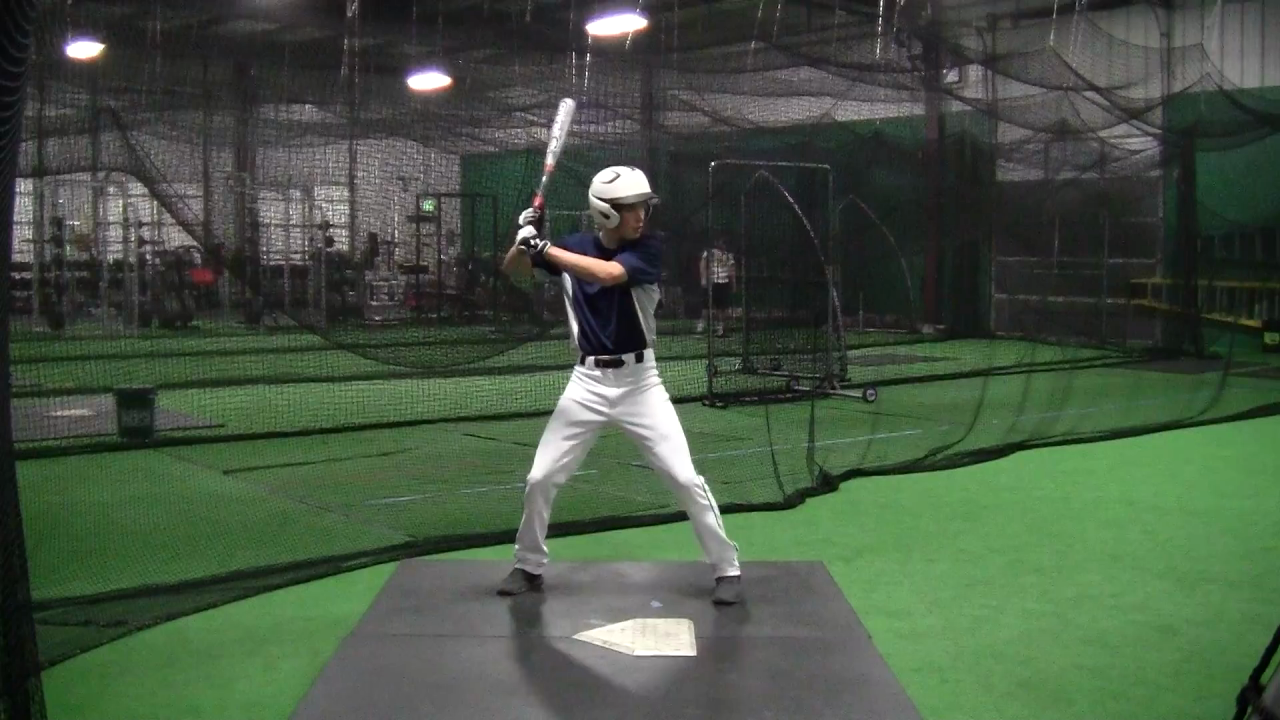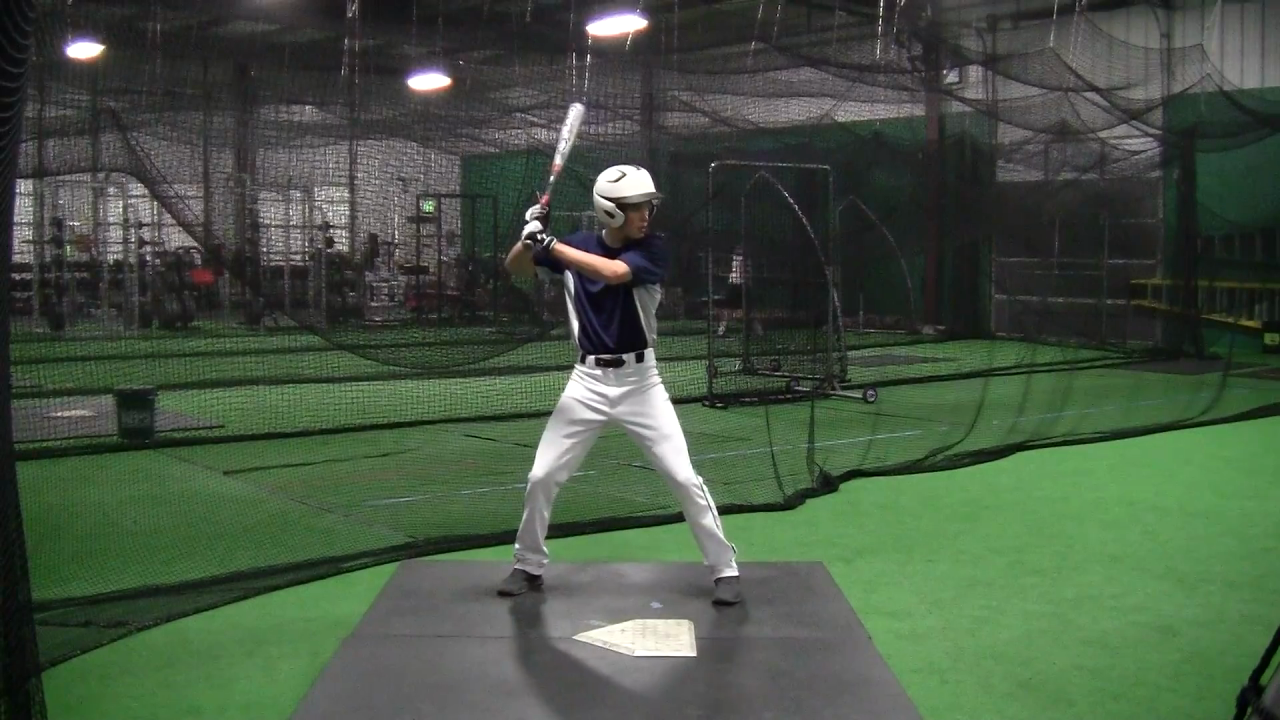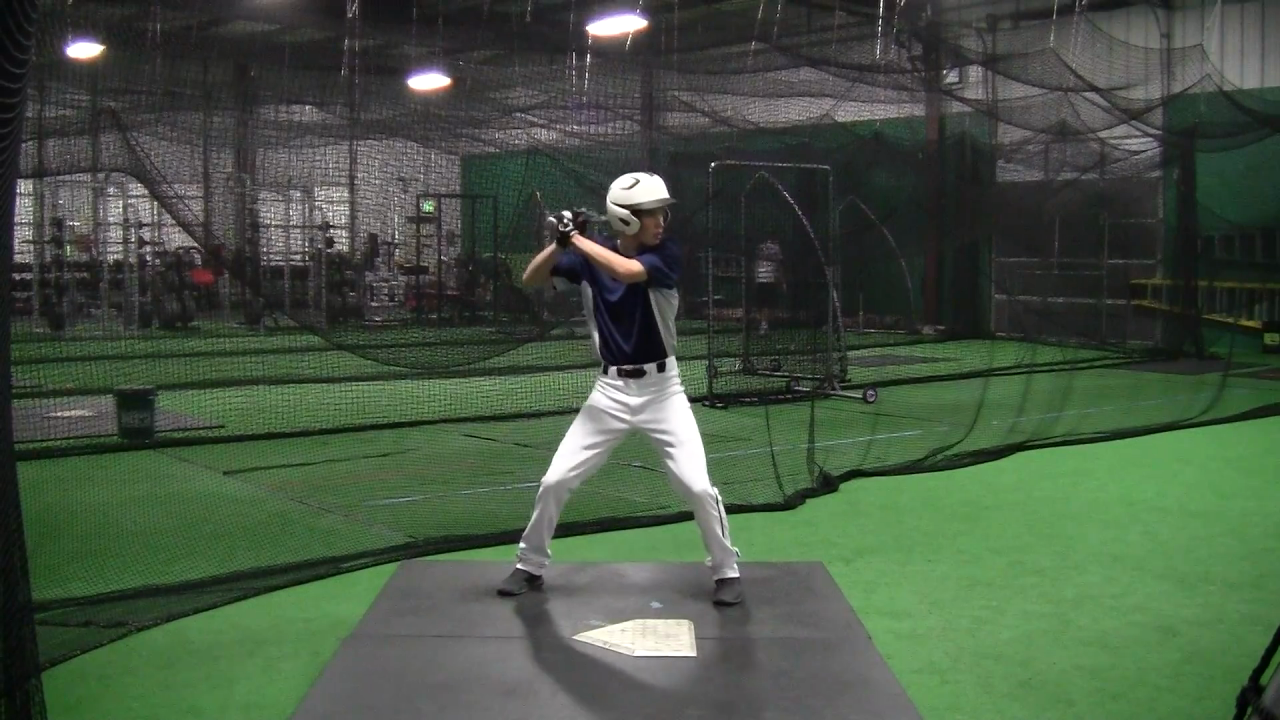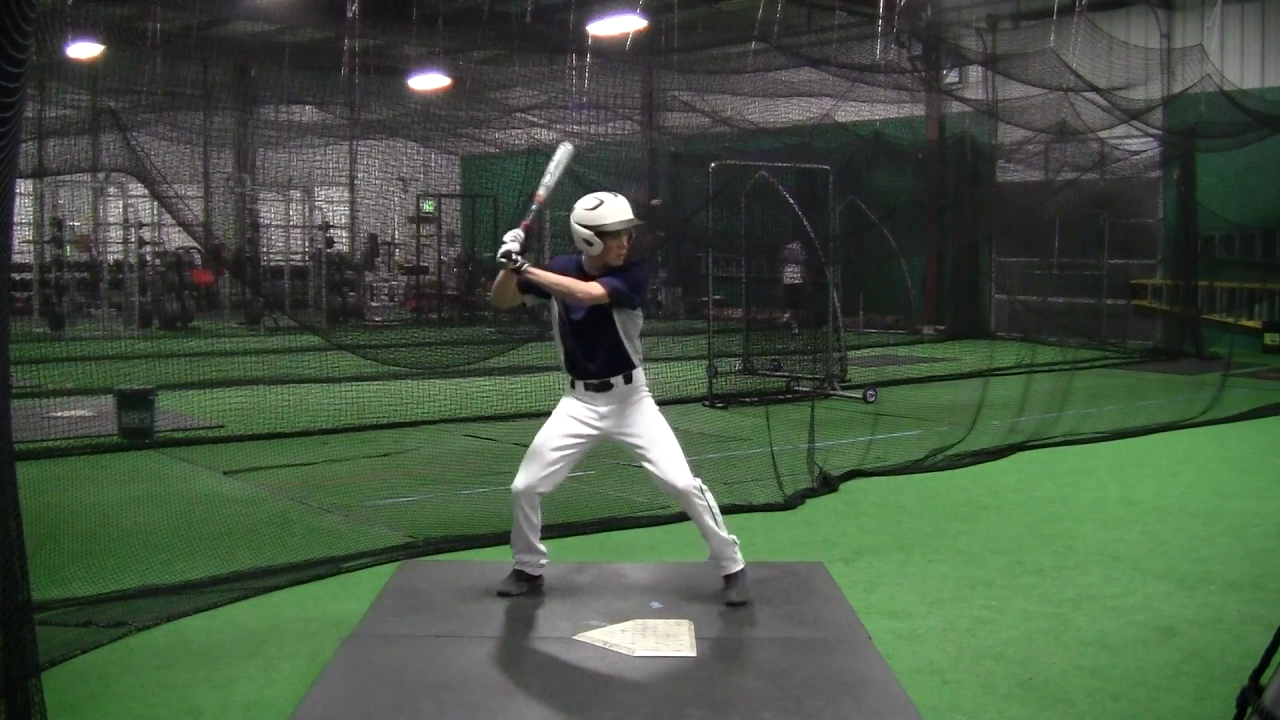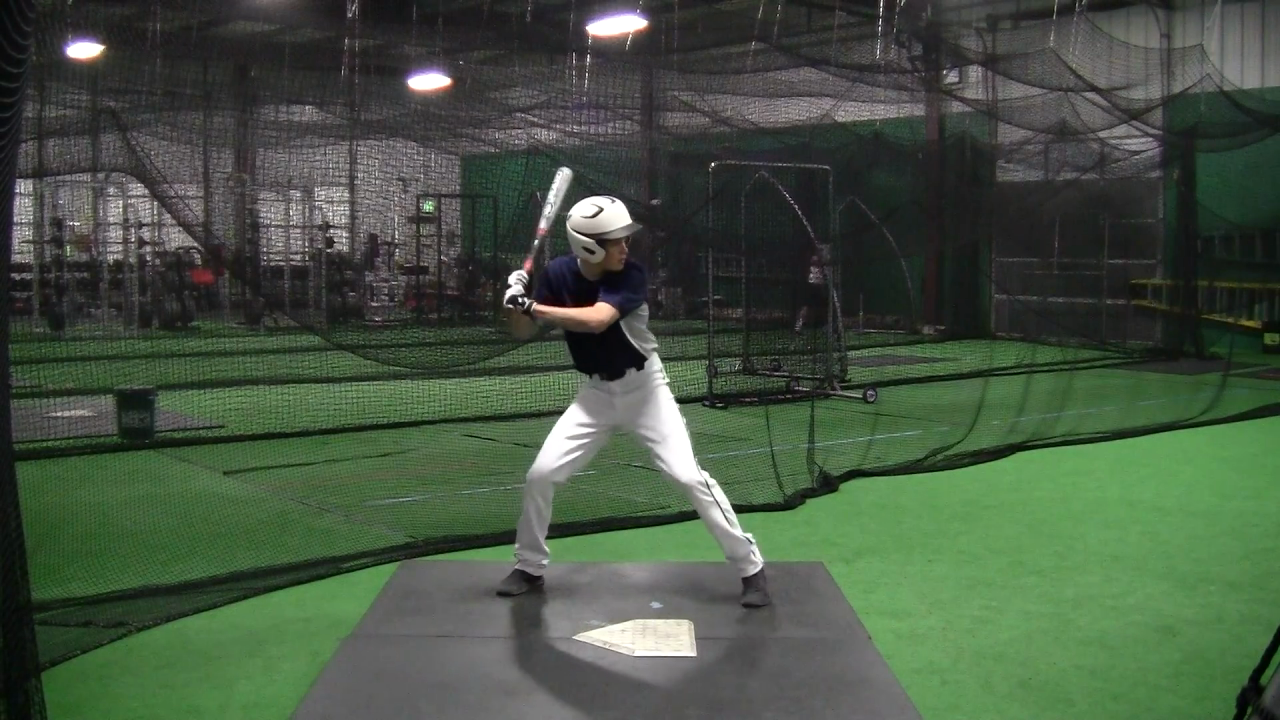
dt=0.4s
person 1, frame 1
left shoulder: (648, 248)
right shoulder: (575, 245)
left elbow: (607, 274)
right elbow: (511, 270)
left wrist: (543, 247)
right wrist: (524, 237)
left hip: (639, 380)
right hip: (587, 381)
left knee: (685, 478)
right knee: (540, 478)
left ankle: (726, 568)
right ankle: (529, 566)
person 1, frame 2
left shoulder: (653, 248)
right shoulder: (578, 244)
left elbow: (613, 272)
right elbow: (514, 268)
left wrist: (549, 242)
right wrist: (530, 234)
left hip: (640, 380)
right hip: (588, 380)
left knee: (683, 478)
right knee: (542, 476)
left ankle: (724, 568)
right ankle: (528, 565)
person 1, frame 3
left shoulder: (667, 254)
right shoulder: (589, 255)
left elbow: (626, 270)
right elbow: (531, 281)
left wrist: (573, 238)
right wrist: (560, 242)
left hip: (661, 389)
right hip: (610, 390)
left knee: (698, 487)
right knee: (556, 481)
left ankle: (726, 571)
right ankle: (530, 565)
person 1, frame 4
left shoulder: (631, 275)
right shoulder: (560, 267)
left elbow: (588, 294)
right elbow: (501, 301)
left wrist: (527, 268)
right wrist: (510, 264)
left hip: (629, 398)
right hip: (579, 401)
left knee: (684, 483)
right knee: (525, 487)
left ankle: (731, 566)
right ankle: (528, 567)
person 1, frame 5
left shoulder: (632, 276)
right shoulder: (558, 273)
left elbow: (596, 320)
right elbow: (522, 332)
left wrist: (533, 306)
right wrist: (517, 303)
left hip: (644, 387)
right hip: (595, 392)
left knee: (688, 475)
right knee: (540, 475)
left ankle: (750, 566)
right ankle: (529, 566)
